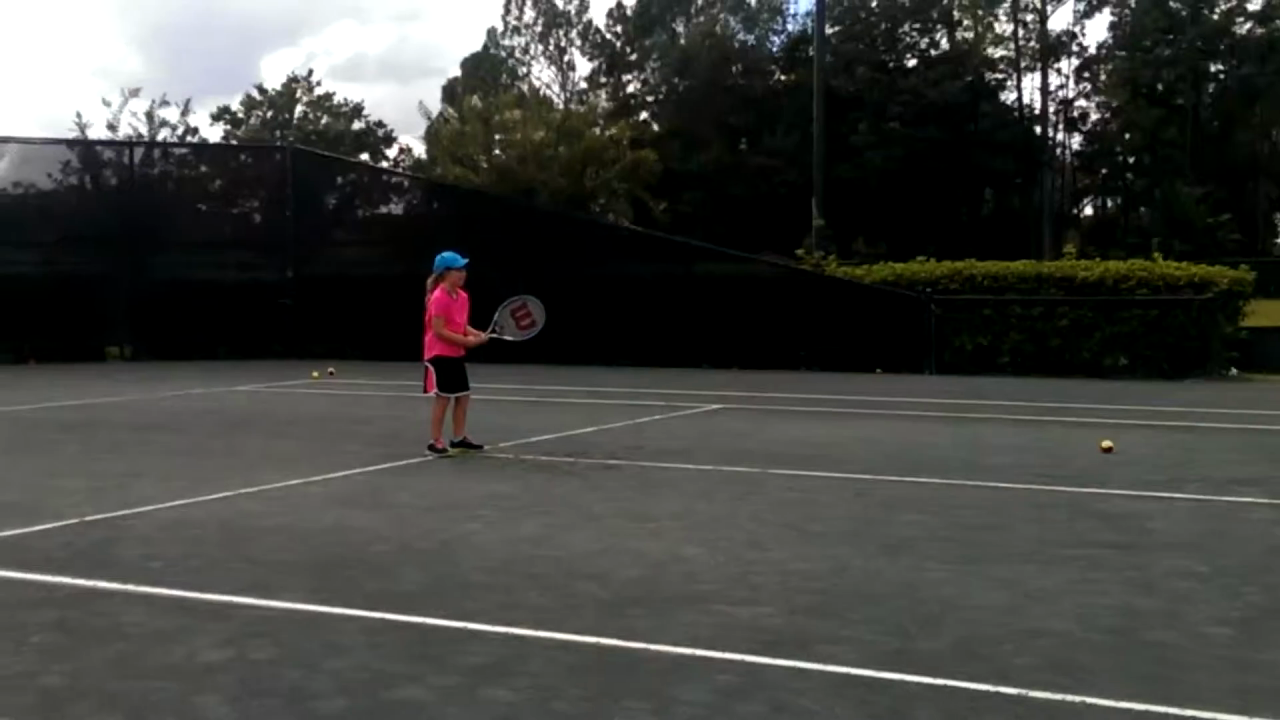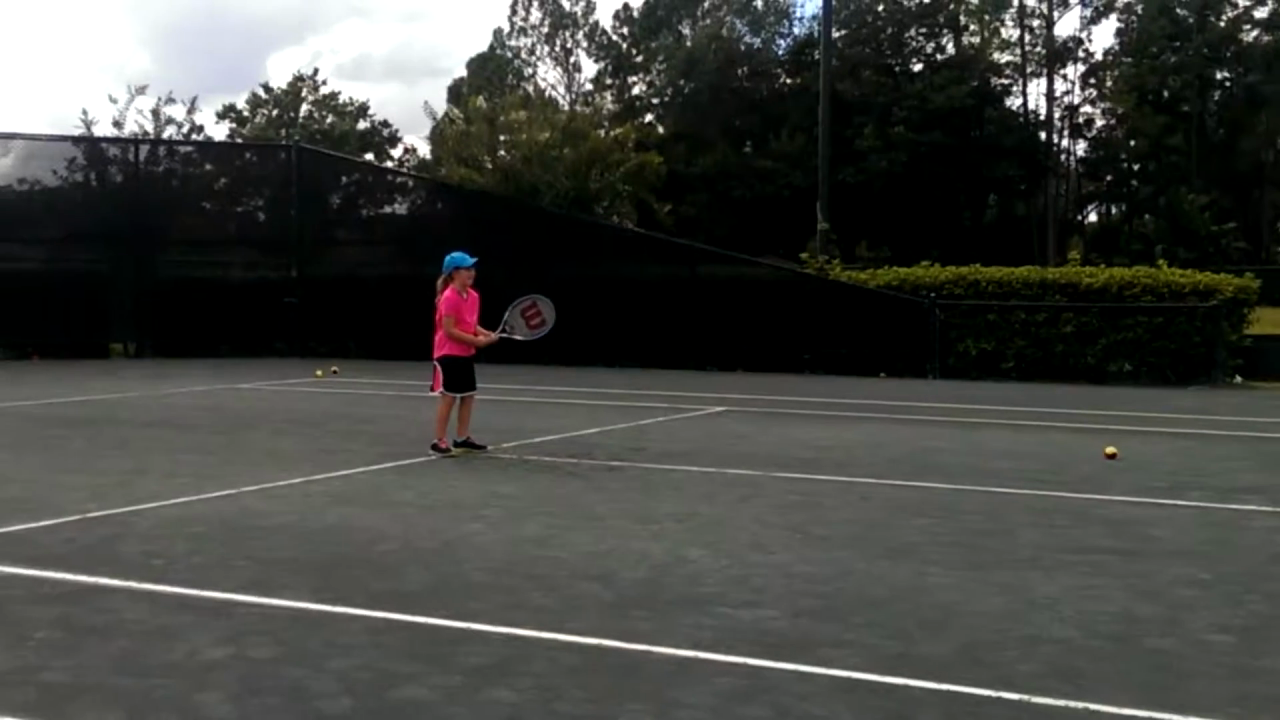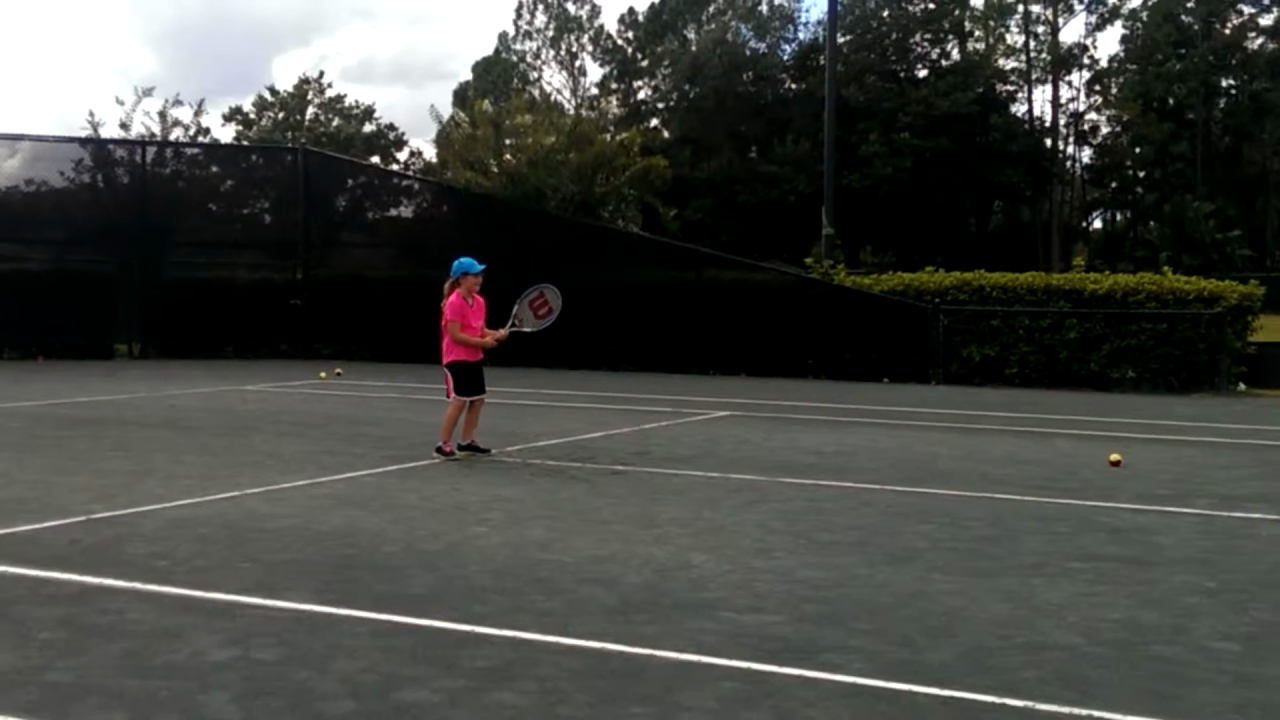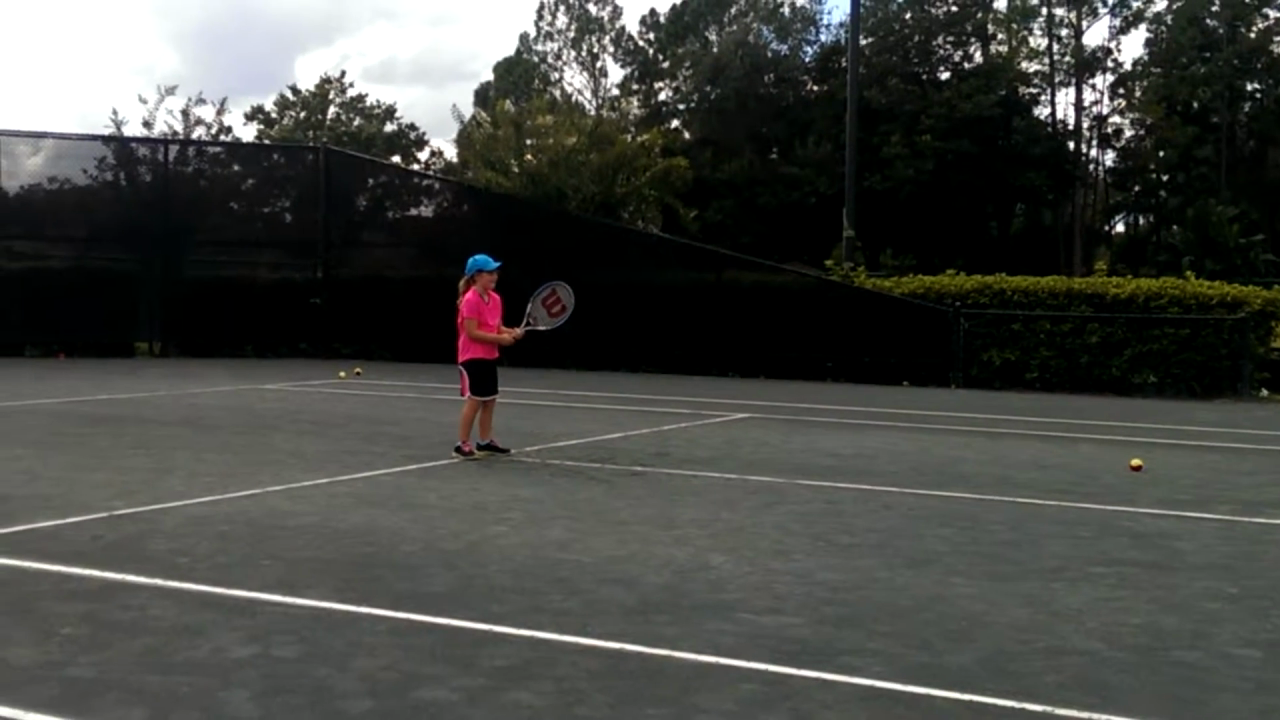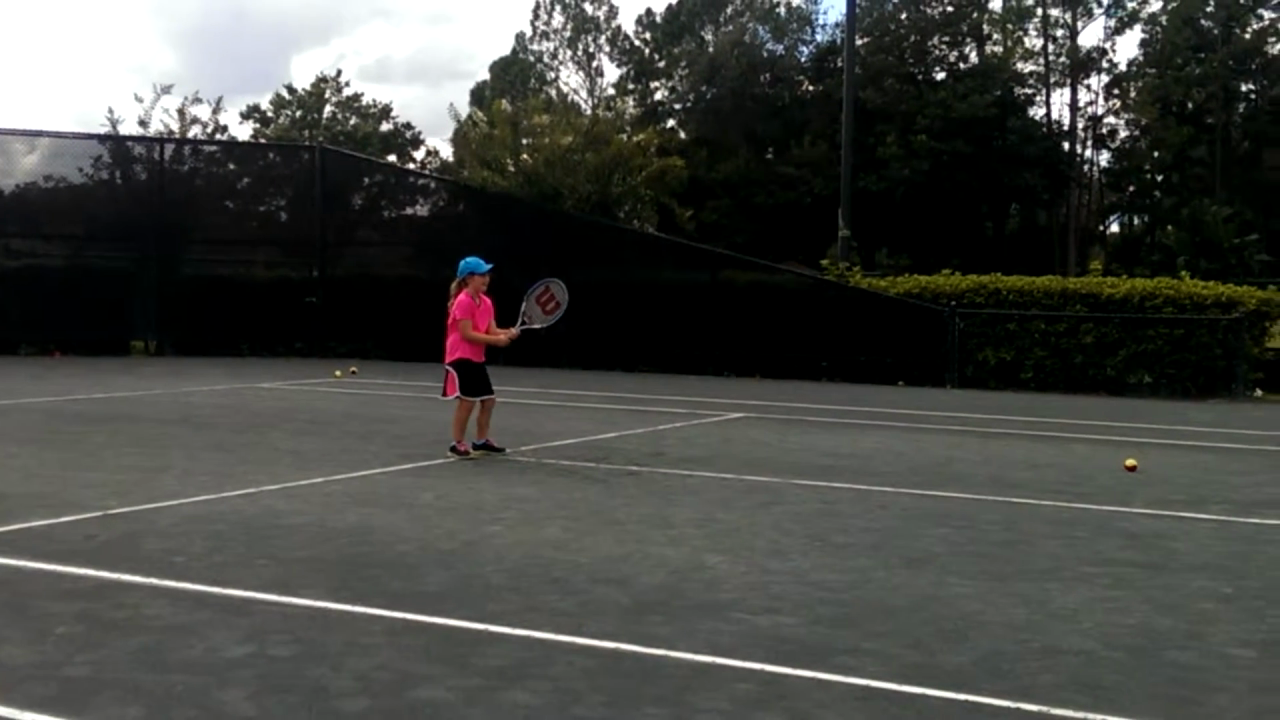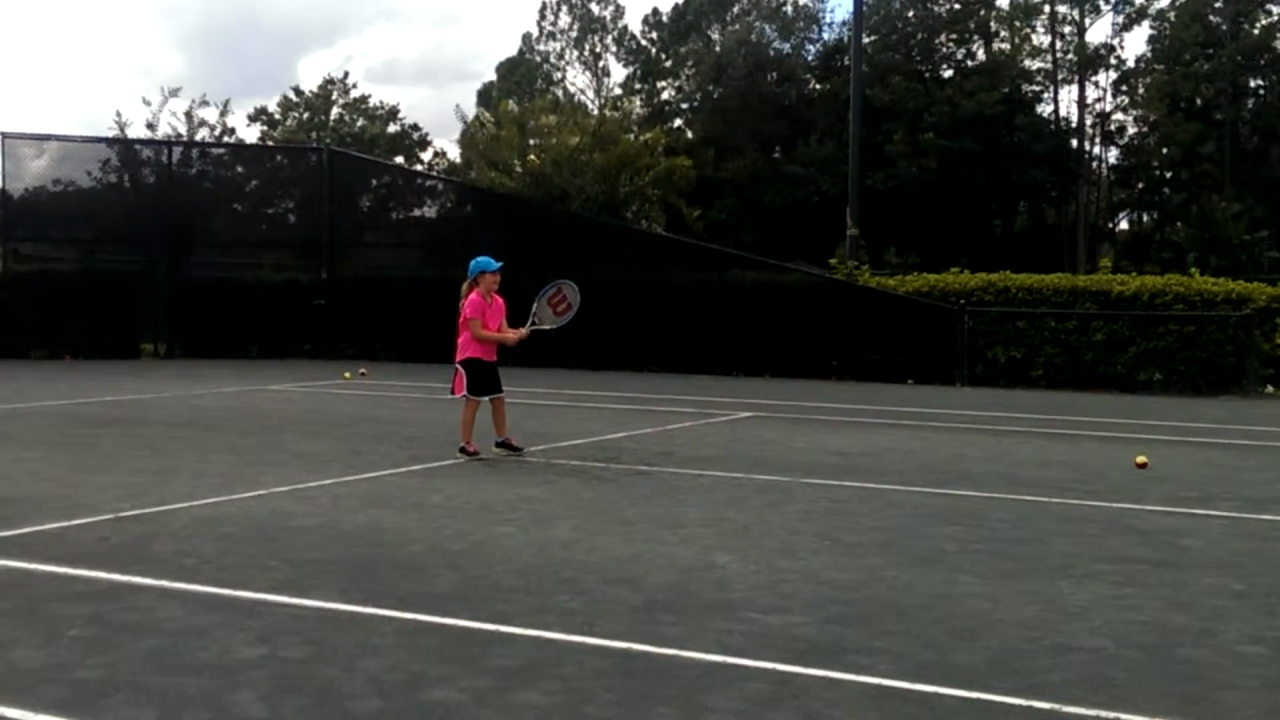
dt=0.3s
person 1, frame 1
left shoulder: (462, 296)
right shoulder: (439, 298)
right elbow: (439, 331)
left wrist: (476, 334)
right wrist: (465, 341)
left hip: (456, 355)
right hip: (440, 355)
left knee: (463, 396)
right knee: (443, 398)
left ankle: (459, 438)
right ankle: (435, 442)
person 1, frame 2
left shoulder: (473, 296)
right shoulder: (449, 297)
right elbow: (449, 330)
left wrist: (486, 334)
right wrist: (475, 340)
left hip: (466, 354)
right hip: (449, 354)
left knee: (468, 396)
right knee: (448, 397)
left ankle: (462, 438)
right ankle: (438, 441)
person 1, frame 3
left shoulder: (479, 301)
right shoulder: (454, 303)
right elbow: (455, 335)
left wrist: (494, 334)
right wrist: (482, 342)
left hip: (474, 358)
right hip: (457, 359)
left knee: (477, 400)
right knee: (459, 401)
left ankle: (466, 442)
right ankle: (443, 444)
person 1, frame 4
left shoulder: (495, 299)
right shoulder: (471, 300)
right elbow: (471, 332)
left wrist: (511, 332)
right wrist: (499, 339)
left hip: (489, 357)
right hip: (473, 358)
left knee: (489, 400)
right knee: (475, 400)
left ankle: (485, 441)
right ankle: (462, 444)
person 1, frame 5
left shoulder: (486, 302)
right shoulder: (463, 302)
left elbow: (491, 331)
right elbow: (467, 334)
left wrist: (507, 333)
right wrist: (495, 340)
left hip: (477, 359)
right hip: (461, 358)
left knee: (488, 399)
right knee: (467, 401)
left ankle: (481, 441)
right ankle: (457, 443)
person 1, frame 6
left shoulder: (498, 301)
right shoulder: (474, 301)
left elbow: (503, 329)
right elbow: (476, 332)
left wrist: (516, 333)
right wrist: (504, 338)
left hip: (489, 358)
right hip: (472, 358)
left knee: (498, 398)
right knee: (473, 400)
left ankle: (502, 439)
right ankle: (466, 444)
